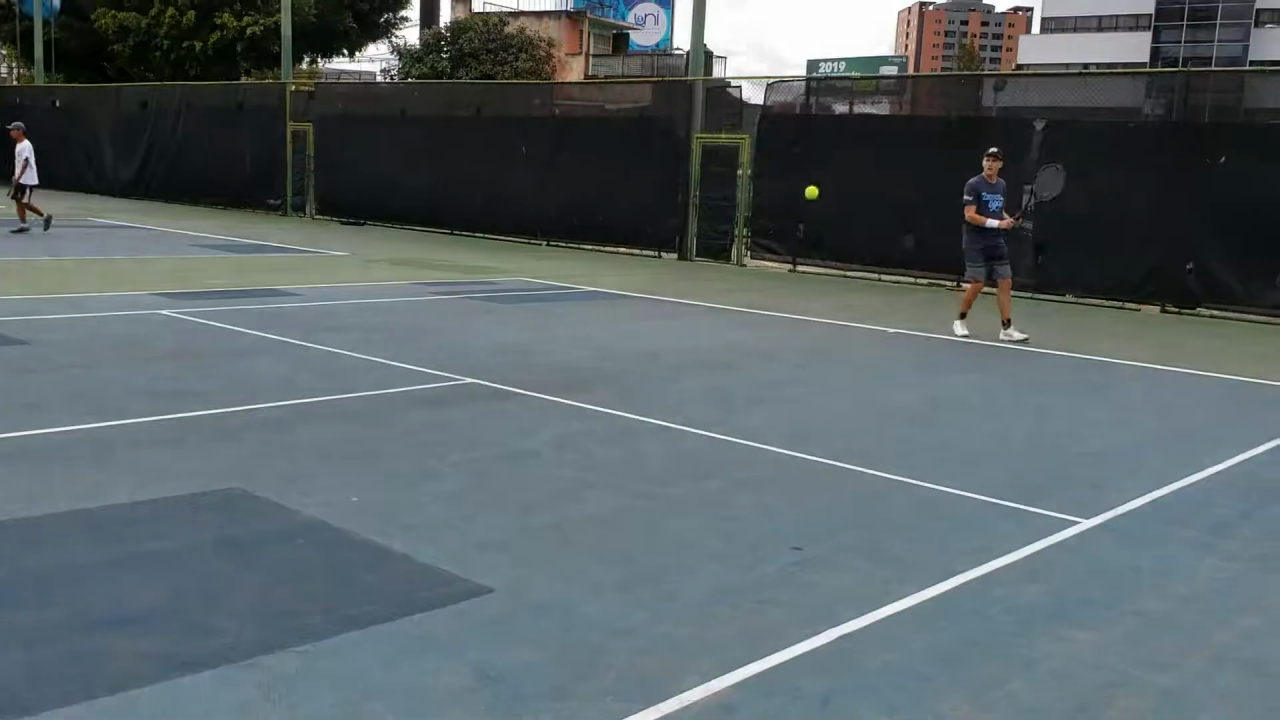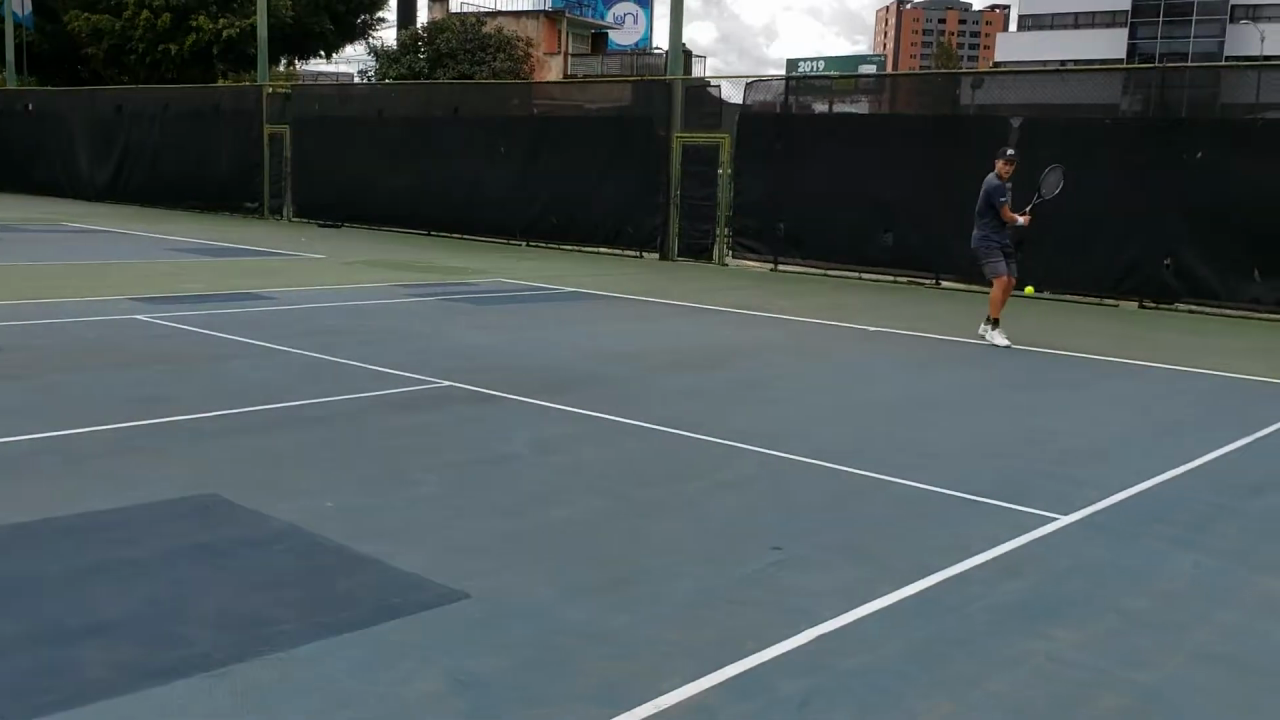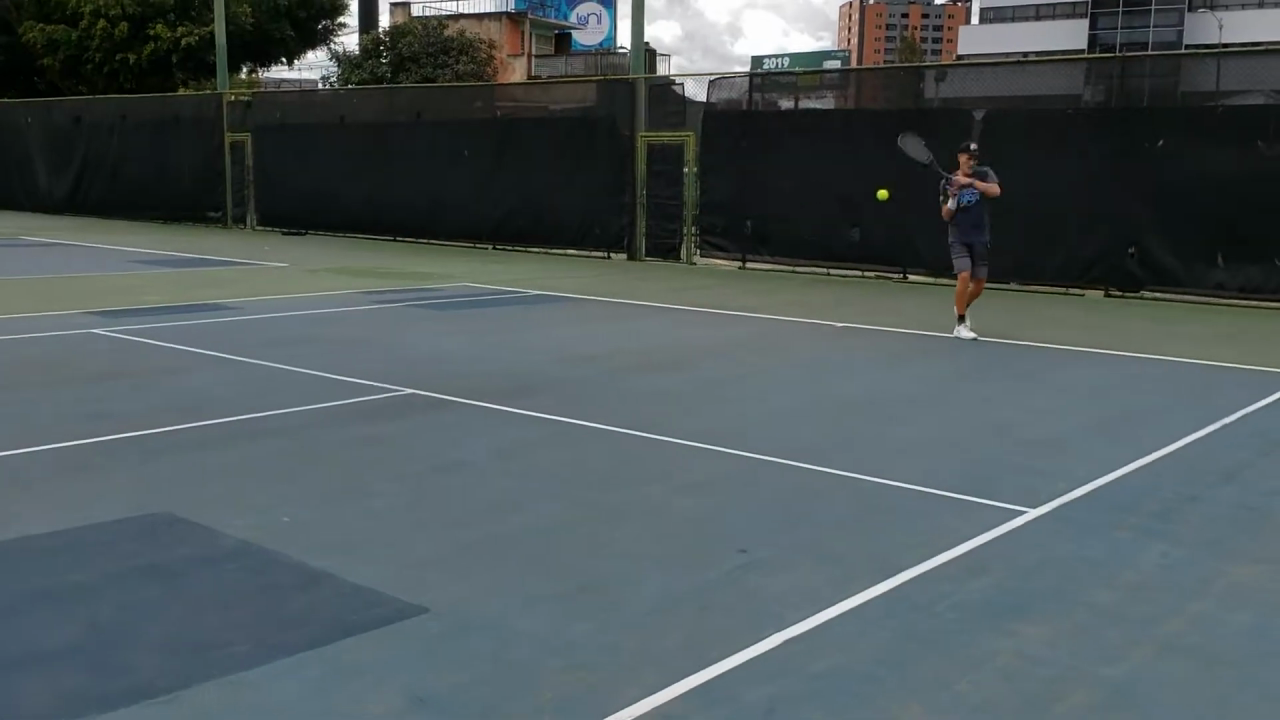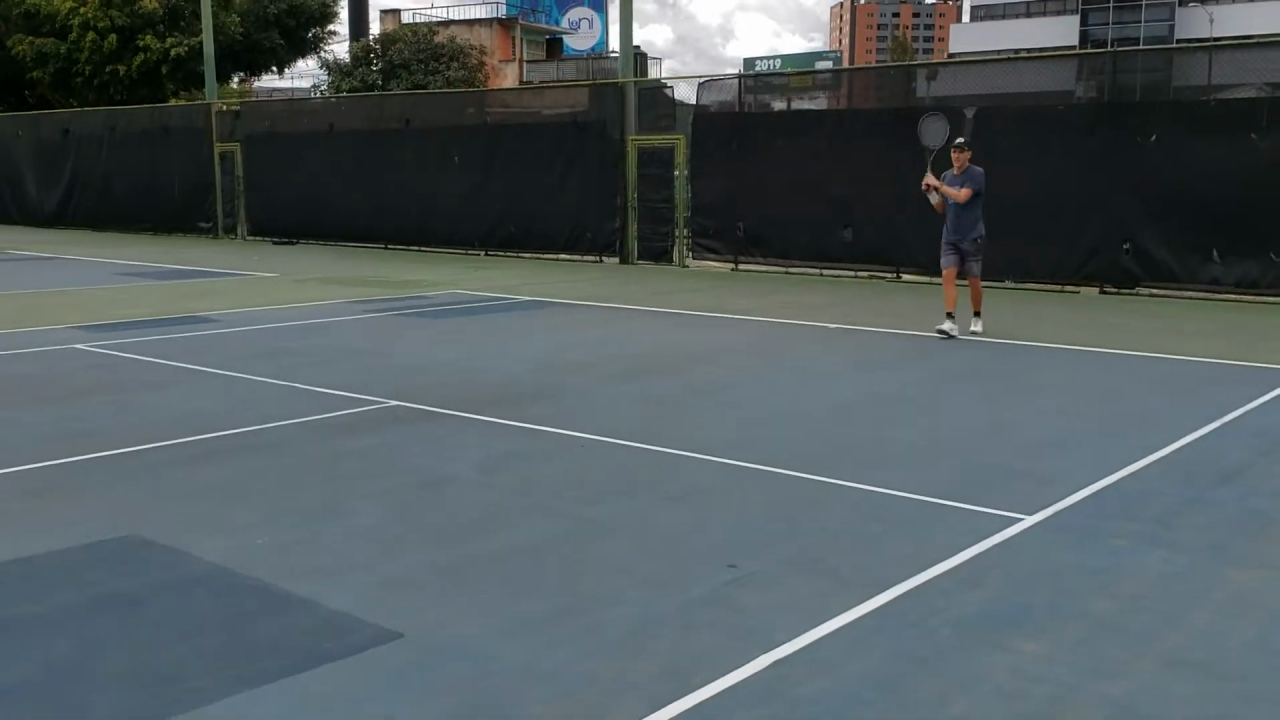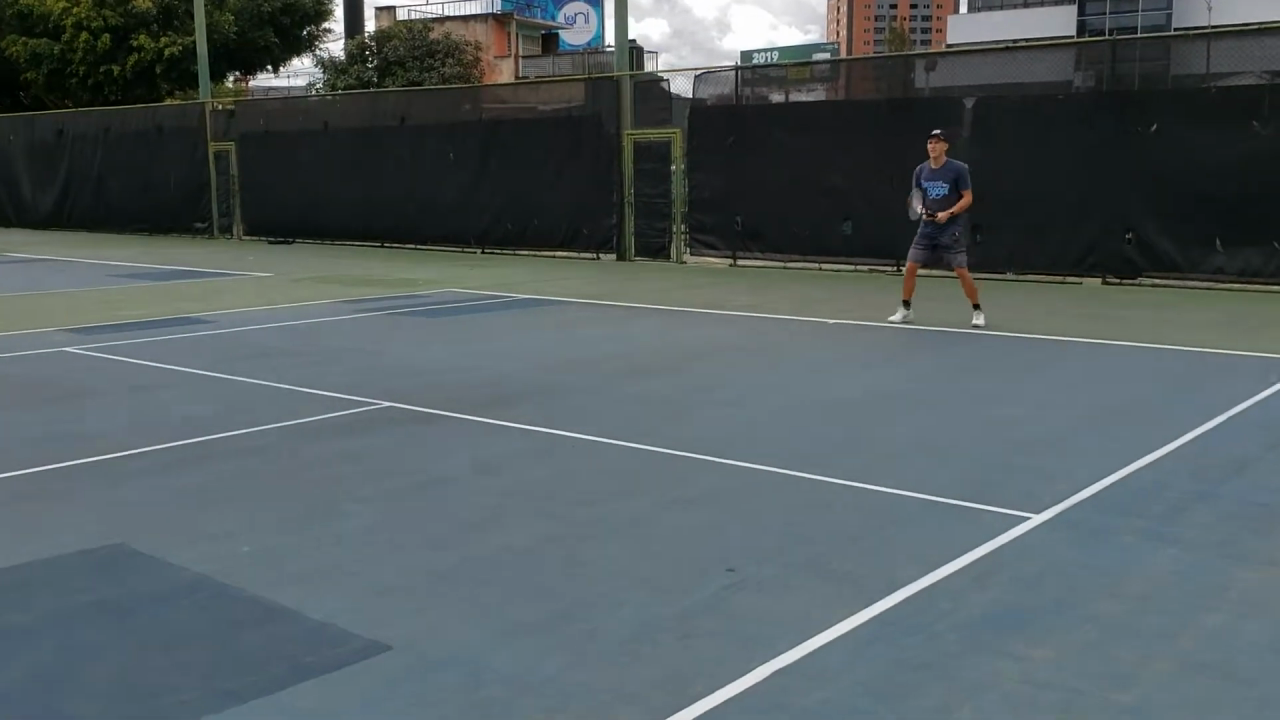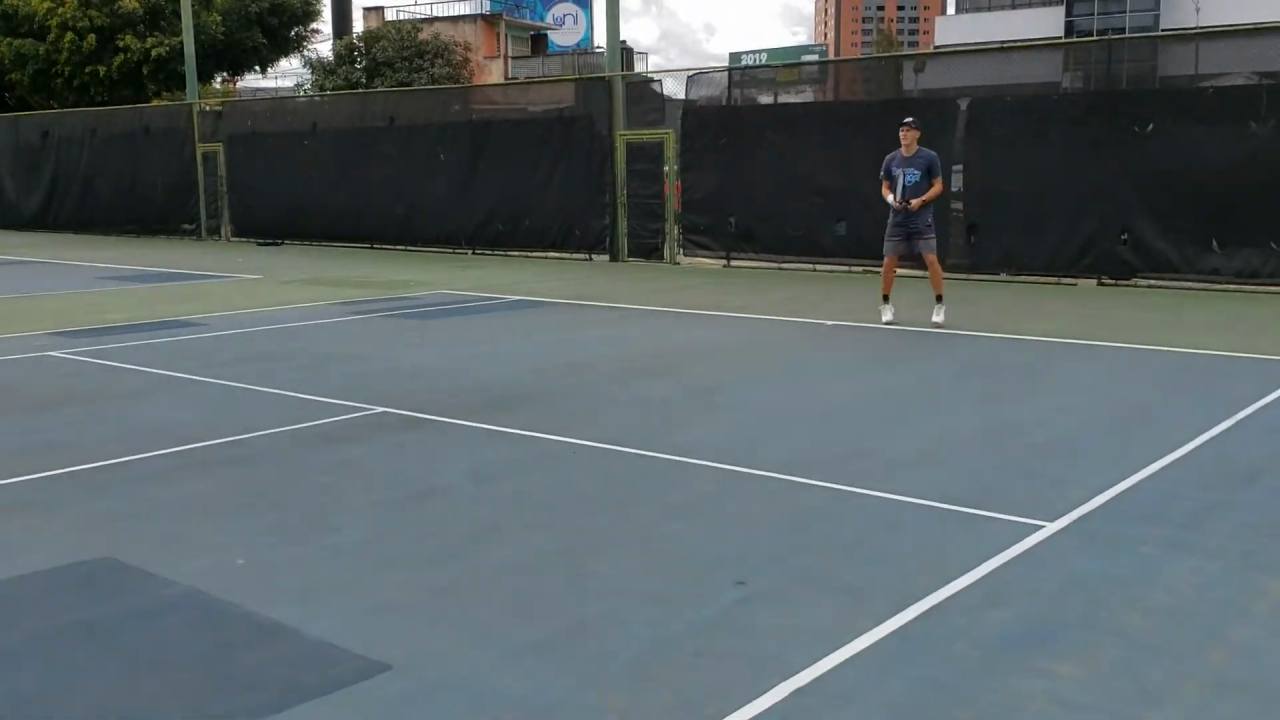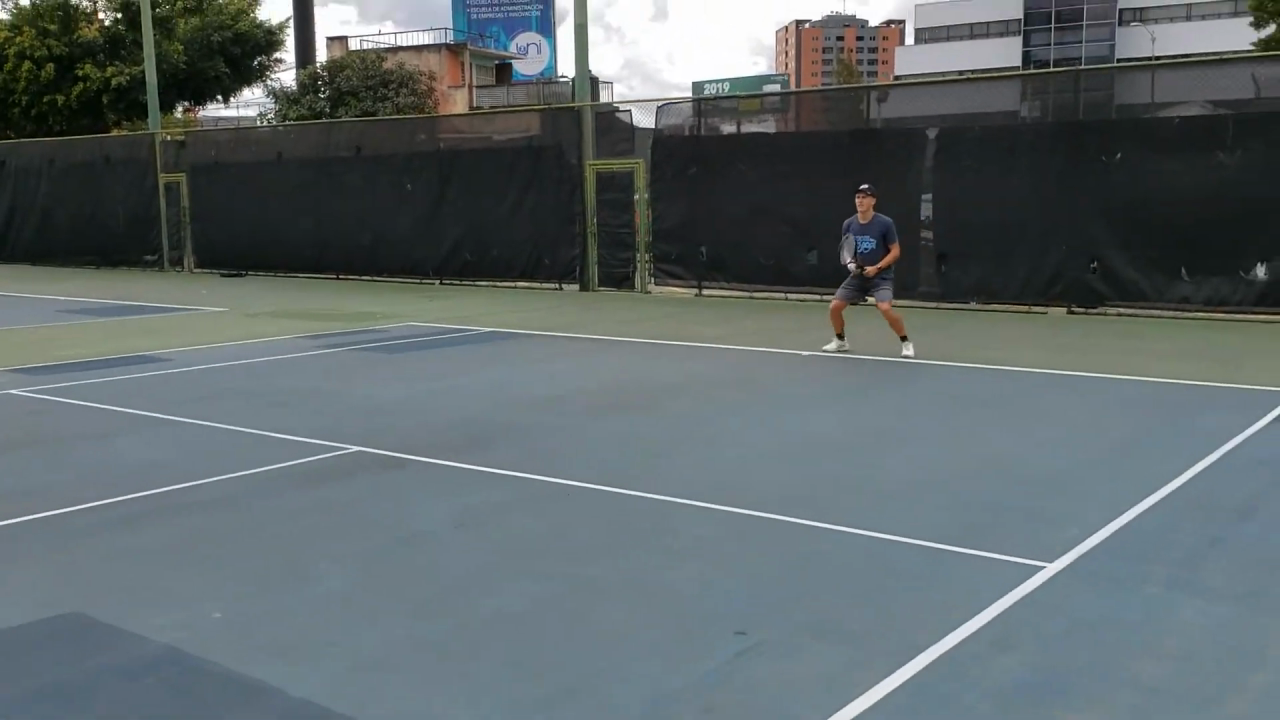
dt=0.4s
person 1, frame 1
left shoulder: (1002, 185)
right shoulder: (974, 185)
right elbow: (970, 216)
left wrist: (1008, 219)
right wrist: (995, 223)
left hip: (997, 243)
right hip: (976, 243)
left knee: (1005, 284)
right knee: (977, 285)
left ankle: (1007, 329)
right ankle: (960, 320)
person 1, frame 2
left shoulder: (993, 179)
right shoulder: (996, 185)
right elbow: (1007, 216)
left wrist: (1017, 217)
right wrist: (1022, 221)
left hip: (1000, 240)
right hip: (986, 241)
left knee: (1009, 283)
right knee: (1001, 281)
left ankle: (988, 325)
right ankle: (993, 330)
person 1, frame 3
left shoulder: (985, 173)
right shoulder: (948, 182)
left elbow: (996, 191)
right elbow: (946, 216)
left wrist: (972, 182)
right wrist: (952, 199)
left hip: (980, 238)
right hip: (958, 238)
left knee: (979, 282)
right knee: (964, 277)
left ankle: (961, 308)
right ankle: (961, 325)
person 1, frame 4
left shoulder: (977, 173)
right shoulder: (946, 176)
left elbow: (961, 198)
left wrist: (937, 185)
right wrist: (931, 193)
left hip: (972, 236)
right hip: (950, 236)
left knee: (973, 280)
right knee: (948, 275)
left ankle: (977, 318)
right ankle: (950, 323)
person 1, frame 5
left shoulder: (958, 169)
right shoulder: (920, 171)
left elbow: (967, 199)
left wrist: (948, 213)
right wrist: (922, 211)
left hip: (951, 230)
right hip: (927, 230)
left knee: (961, 272)
right knee: (910, 268)
left ankle: (978, 312)
right ankle: (905, 310)
person 1, frame 6
left shoulder: (930, 157)
right shoulder: (891, 160)
left elbow: (938, 187)
right elbow: (885, 188)
left wrist: (920, 201)
right wrist: (891, 199)
left hip: (923, 219)
right hip: (899, 219)
left knee: (931, 260)
right knee: (888, 262)
left ankle: (939, 306)
right ankle: (887, 306)
person 1, frame 7
left shoulder: (885, 223)
right shoulder: (848, 224)
left elbow: (895, 252)
left wrist: (877, 268)
right wrist: (851, 264)
left hip: (881, 276)
right hip: (857, 276)
left knee: (885, 308)
right knee: (834, 307)
left ankle: (906, 343)
right ankle: (840, 340)
